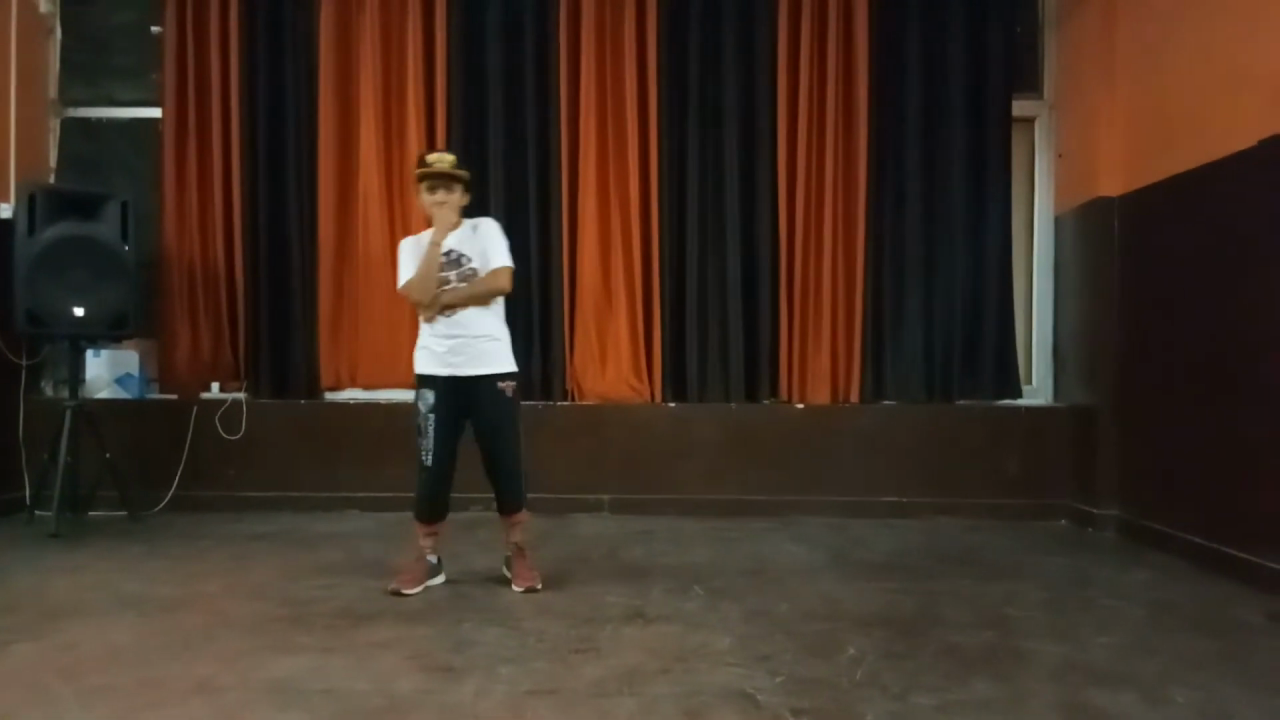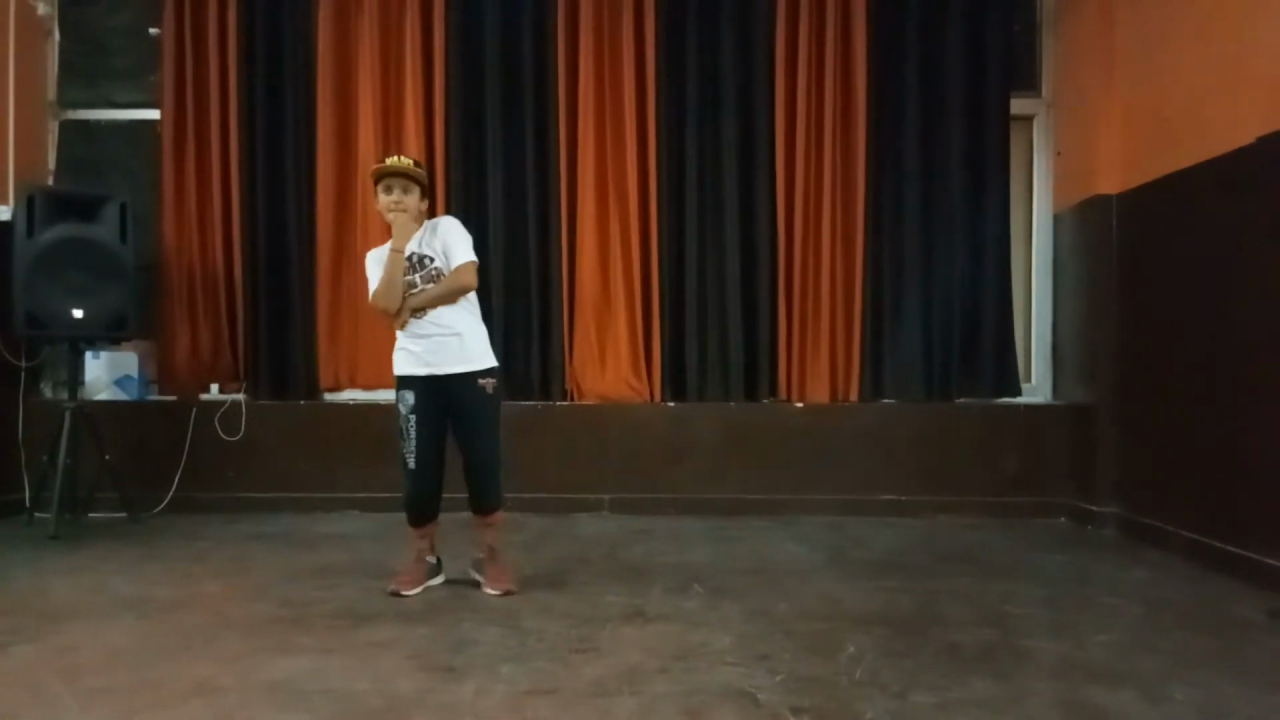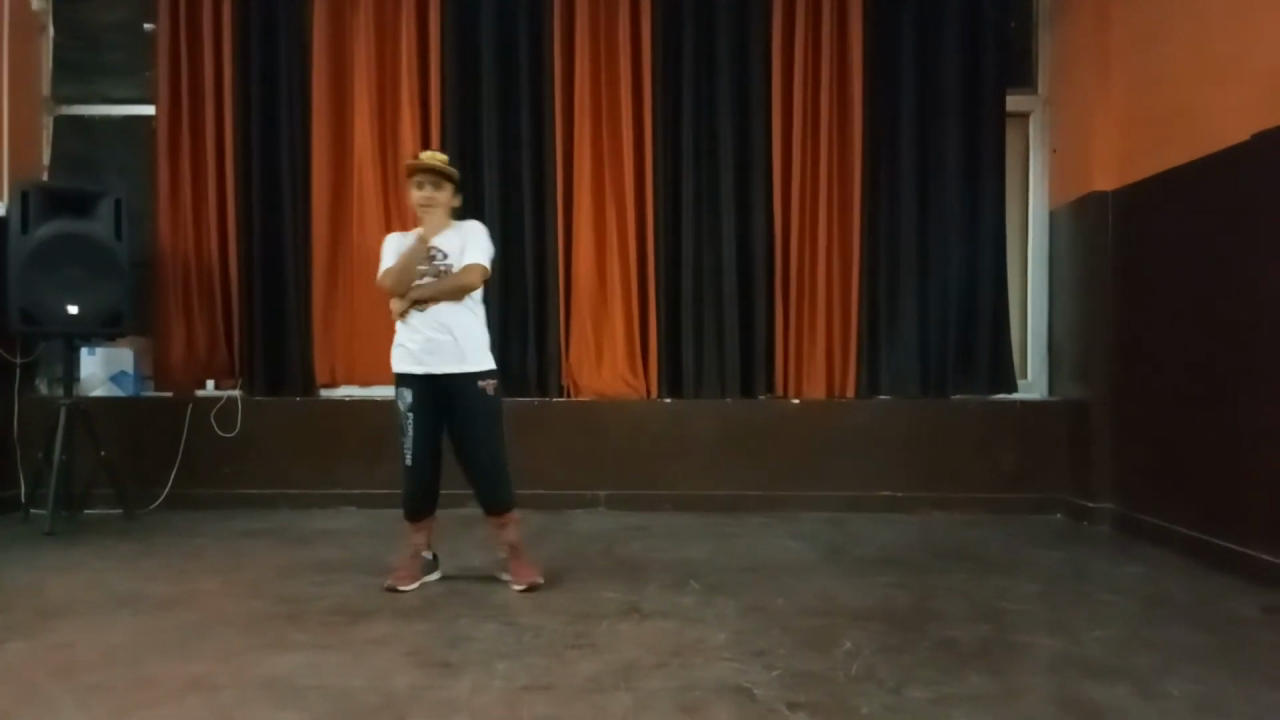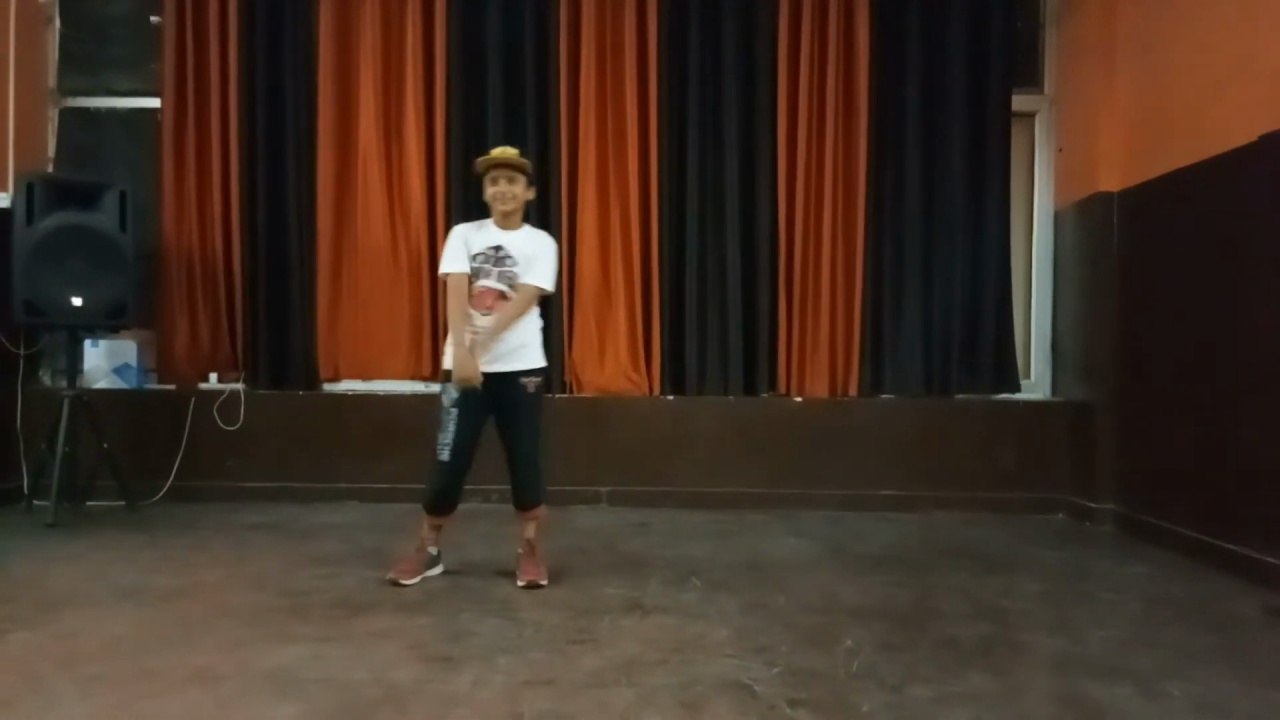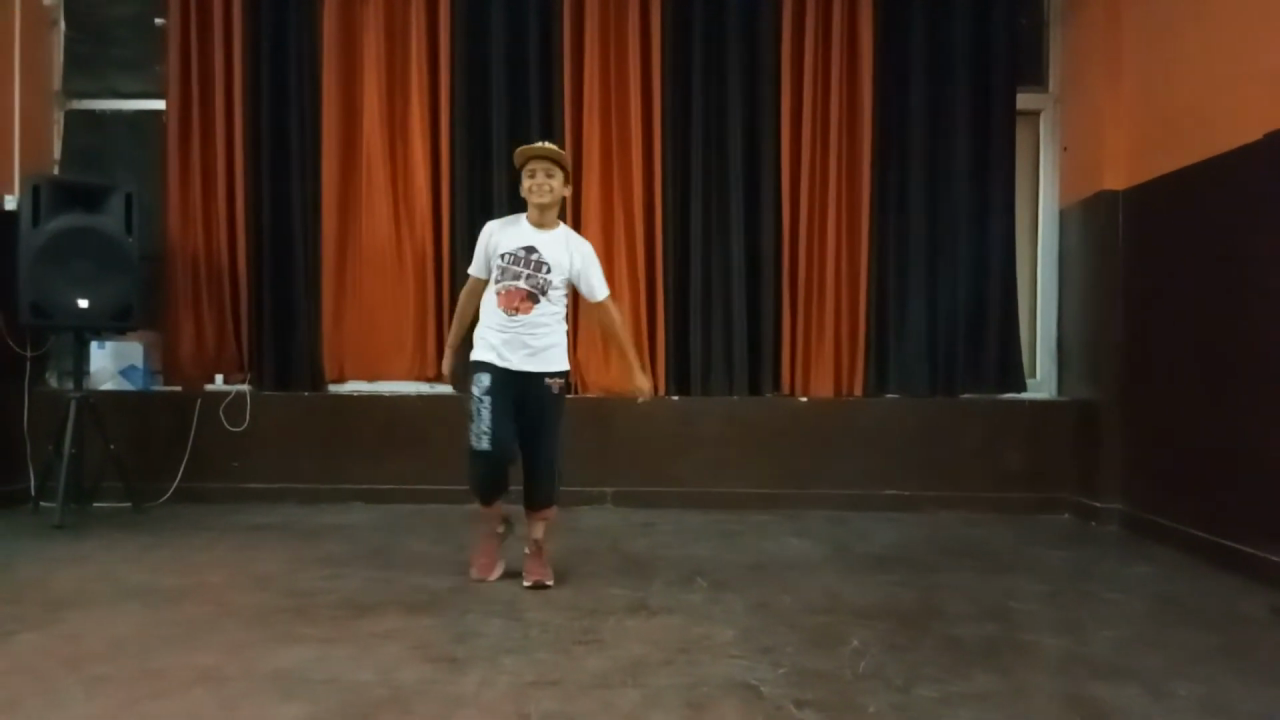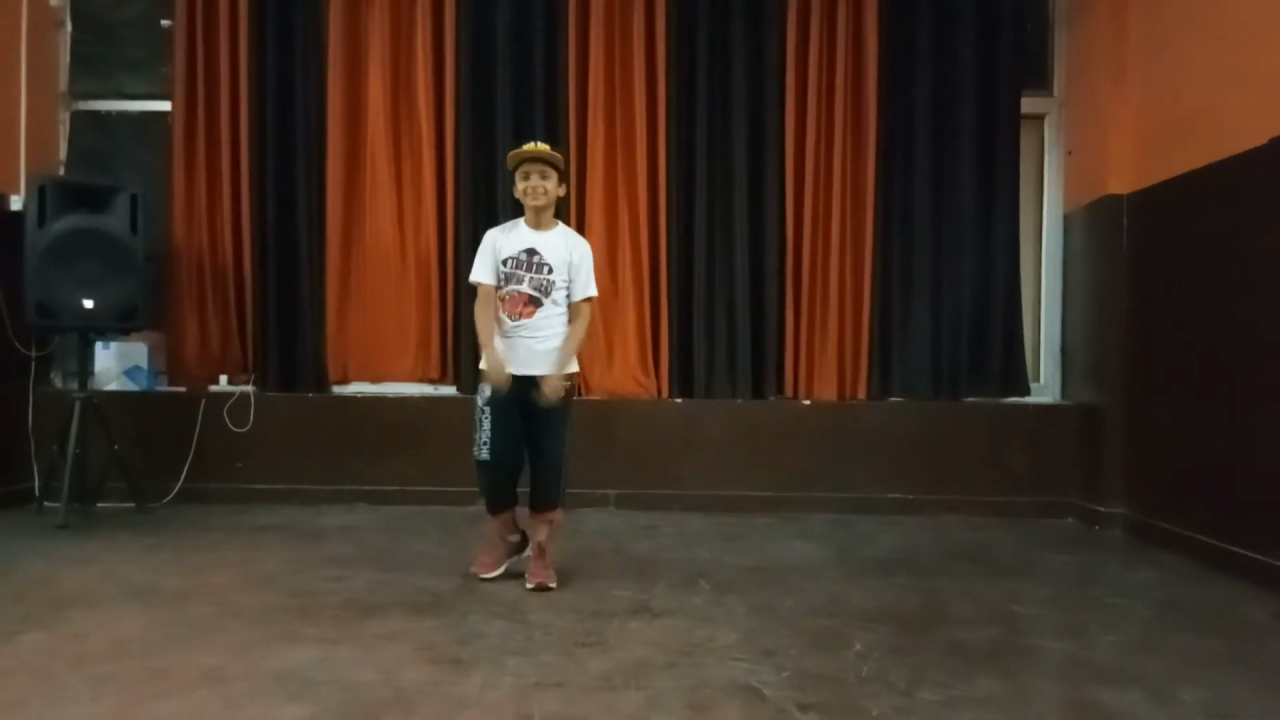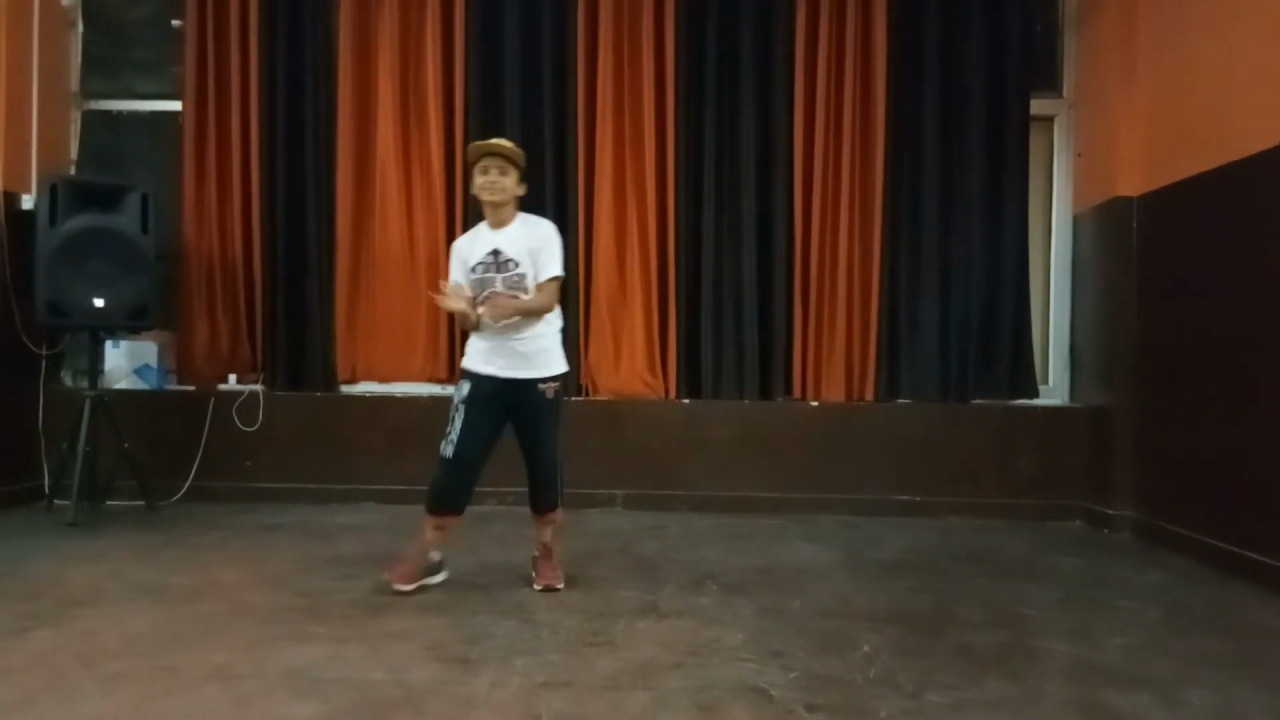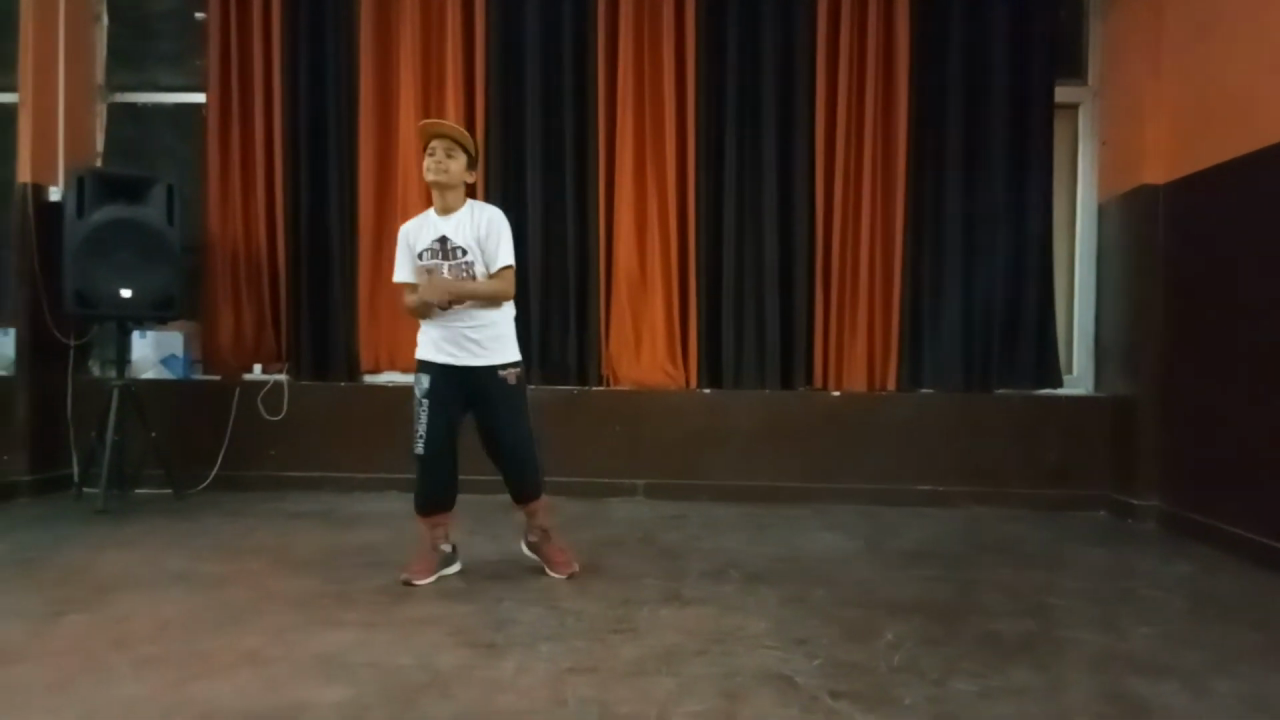
dt=0.4s
person 1, frame 1
left shoulder: (486, 228)
right shoulder: (412, 245)
left elbow: (500, 282)
right elbow: (419, 297)
left wrist: (444, 298)
right wrist: (437, 237)
left hip: (492, 366)
right hip: (437, 369)
left knee: (505, 463)
right knee: (433, 466)
left ankle: (517, 553)
right ankle: (428, 557)
person 1, frame 2
left shoulder: (447, 228)
right shoulder: (377, 257)
left elbow: (467, 279)
right elbow: (387, 306)
left wrist: (413, 302)
right wrist: (399, 245)
left hip: (471, 364)
right hip: (416, 371)
left knee: (483, 462)
right knee: (420, 468)
left ankle: (489, 554)
right ankle: (424, 558)
person 1, frame 3
left shoulder: (472, 232)
right shoulder: (397, 242)
left elbow: (469, 280)
right elbow: (389, 287)
left wrist: (413, 295)
right wrist: (425, 236)
left hip: (471, 366)
right hip: (416, 369)
left knee: (487, 461)
right knee: (418, 465)
left ankle: (513, 551)
right ankle: (420, 554)
person 1, frame 4
left shoulder: (541, 243)
right shoulder: (463, 235)
left elbow: (523, 302)
right elbow: (456, 294)
left wrist: (481, 343)
right wrist: (462, 351)
left hip: (521, 367)
right hip: (464, 366)
left knee: (525, 461)
right knee: (450, 460)
left ankle: (530, 550)
right ankle: (427, 548)
person 1, frame 5
left shoulder: (577, 248)
right shoulder: (495, 232)
left elbow: (605, 309)
right elbow: (473, 291)
left wrist: (635, 369)
right wrist: (450, 349)
left hip: (546, 368)
right hip: (491, 360)
left knee: (542, 462)
right knee: (489, 451)
left ankle: (536, 549)
right ankle: (493, 529)
person 1, frame 6
left shoulder: (575, 246)
right shoulder: (495, 238)
left elbow: (581, 315)
right elbow: (484, 304)
left wrist: (561, 370)
right wrist: (491, 353)
left hip: (550, 371)
right hip: (500, 369)
left knee: (548, 464)
right knee: (493, 459)
left ankle: (539, 551)
right ankle: (505, 537)
person 1, frame 7
left shoulder: (542, 232)
right shoulder: (464, 245)
left elbow: (548, 298)
right elbow: (468, 321)
left wrist: (514, 306)
right wrist: (459, 308)
left hip: (540, 370)
right hip: (483, 369)
left knee: (544, 465)
right knee: (456, 460)
left ankle: (546, 553)
right ankle: (428, 554)
person 1, frame 8
left shoulder: (489, 219)
right shoulder: (411, 231)
left elbow: (505, 288)
right elbow: (408, 302)
left wrist: (455, 288)
right wrist: (425, 297)
left hip: (495, 359)
right hip: (437, 360)
left knee: (514, 451)
right knee: (432, 455)
left ankle: (540, 536)
right ankle: (438, 547)
